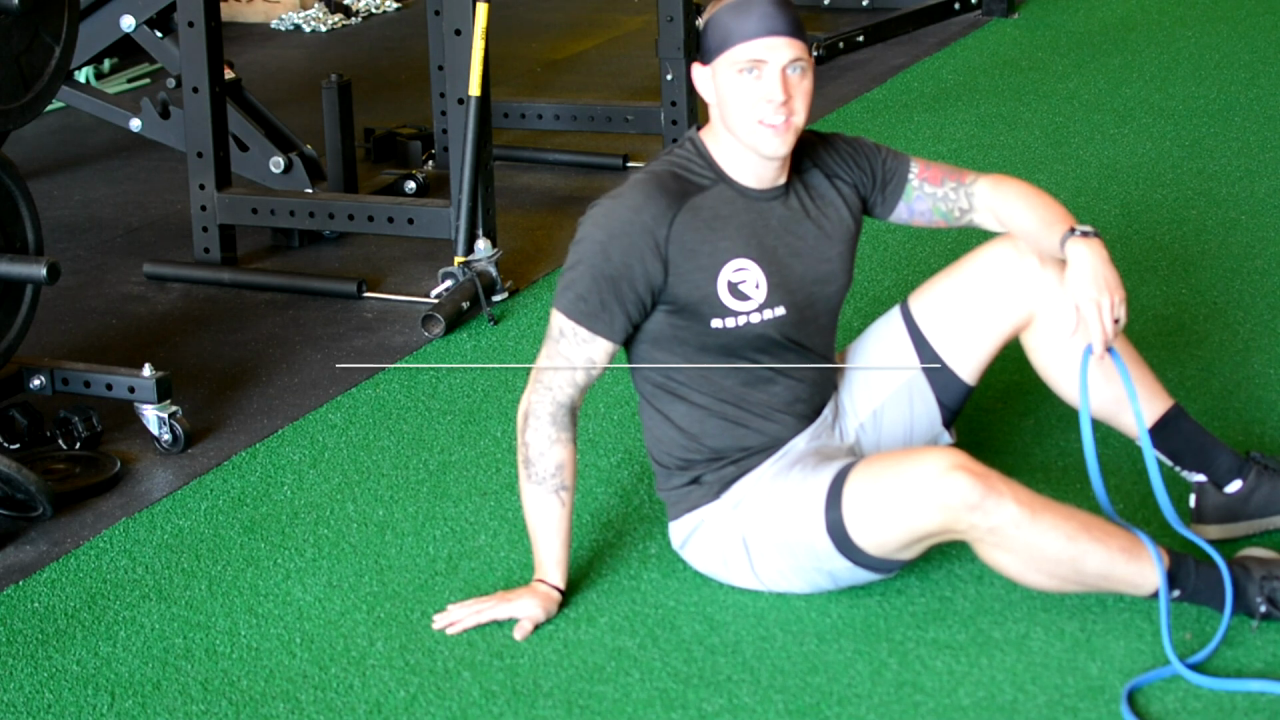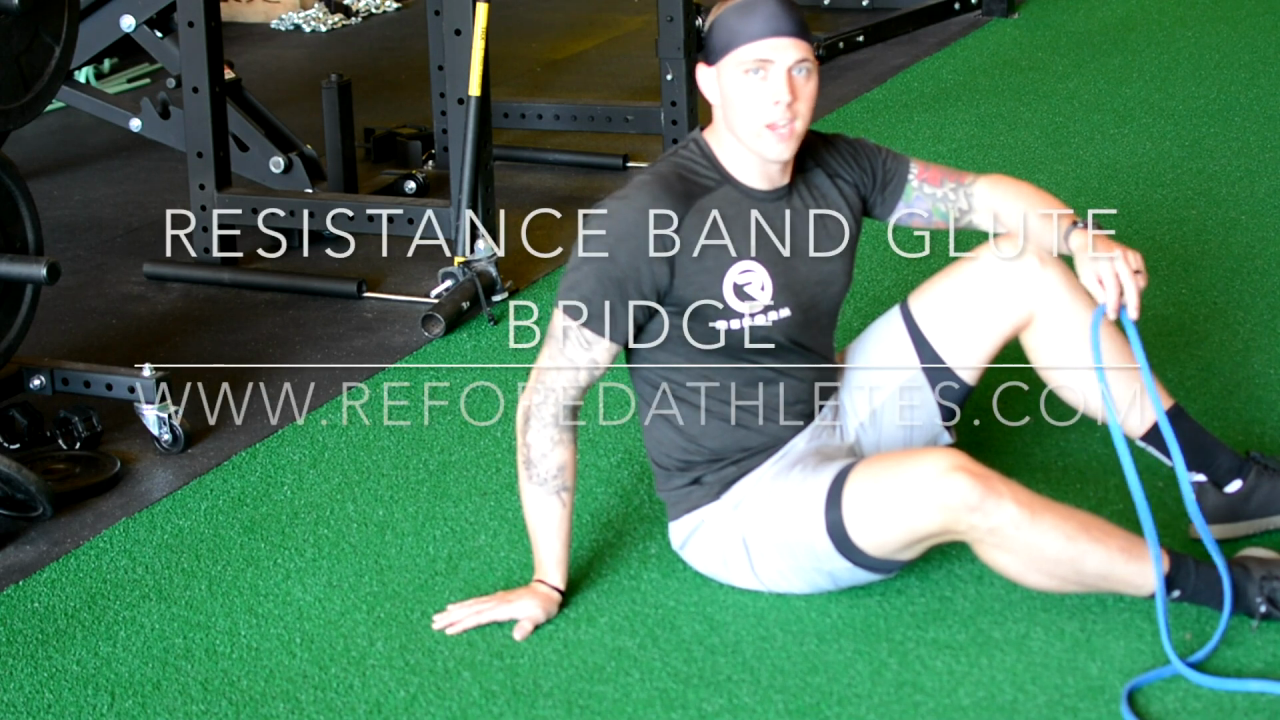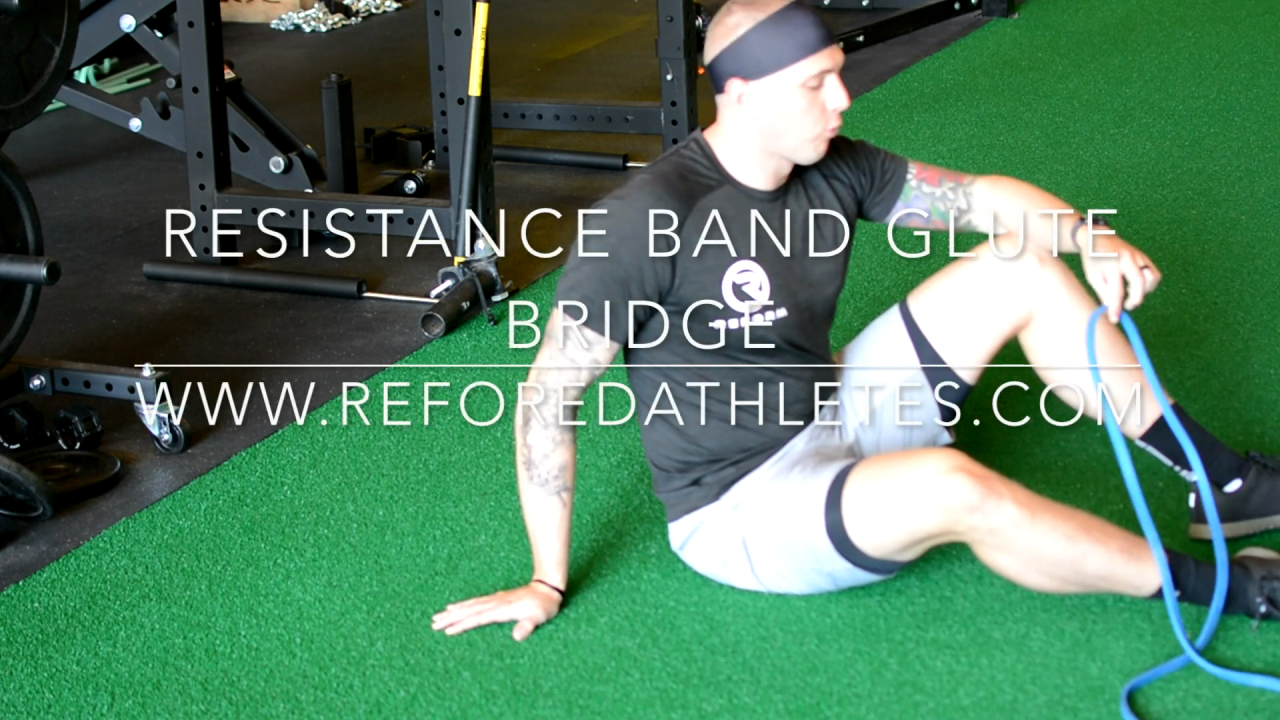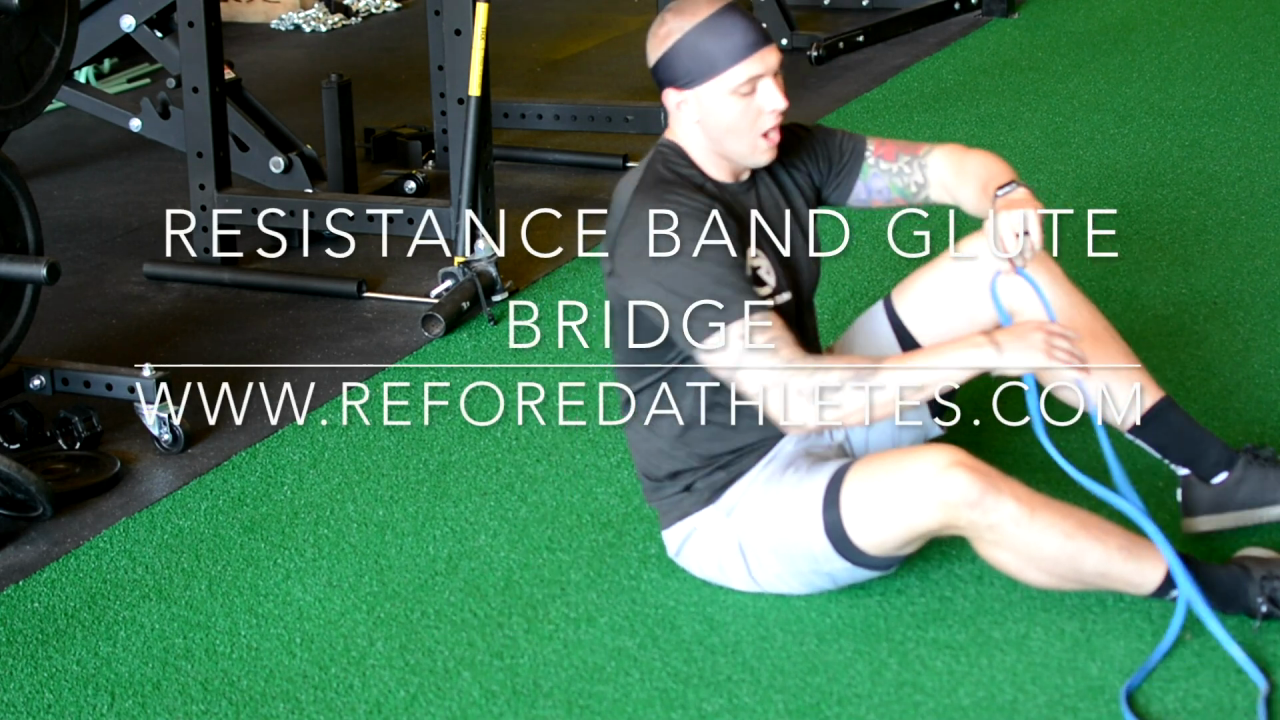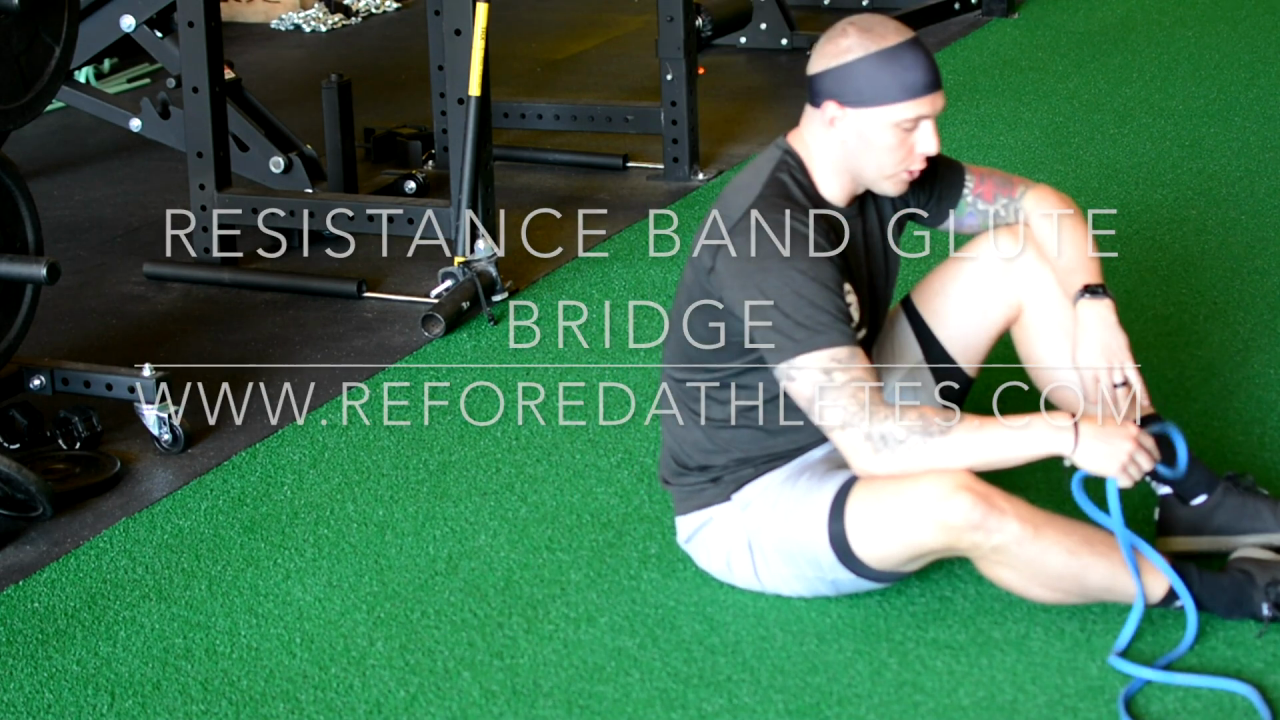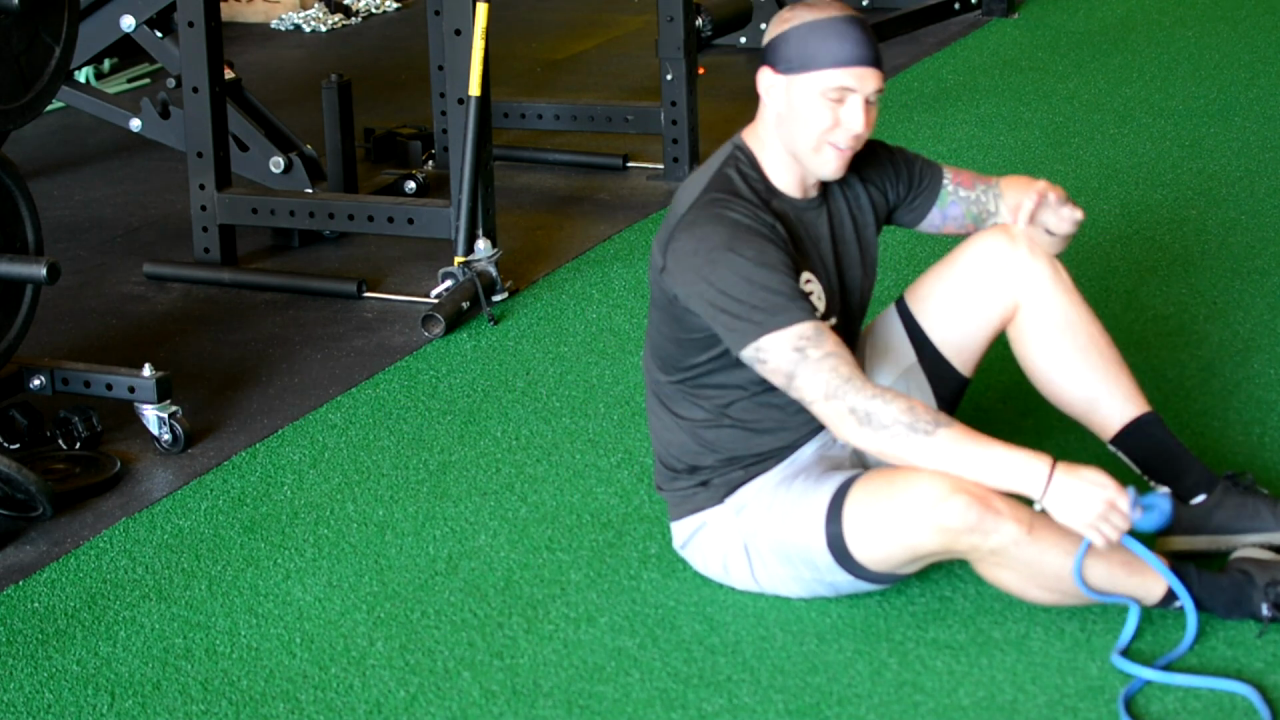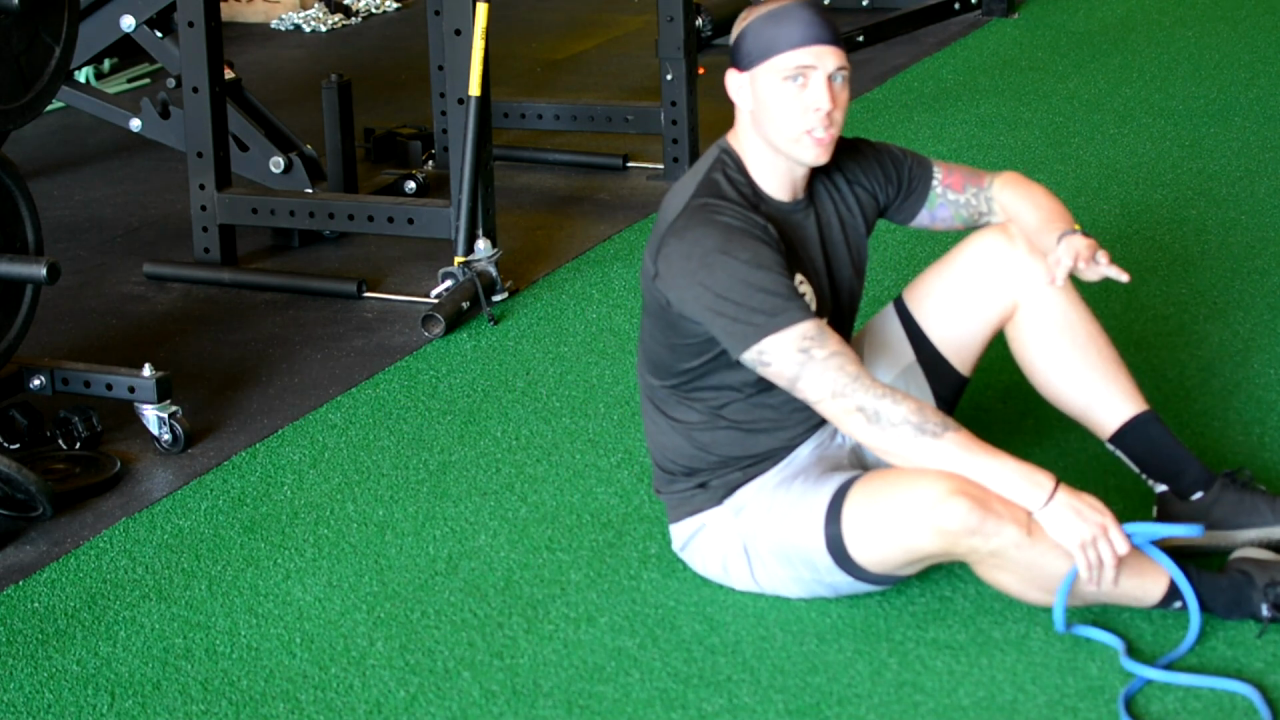
dt=0.7s
person 1, frame 1
left shoulder: (833, 166)
right shoulder: (642, 220)
left elbow: (987, 194)
right elbow: (548, 399)
left wrist: (1081, 245)
right wrist: (547, 582)
left hip: (839, 417)
right hip: (741, 508)
left knee: (1025, 266)
right knee: (950, 483)
right ankle: (1205, 584)
person 1, frame 2
left shoulder: (835, 166)
right shoulder: (646, 220)
left elbow: (986, 194)
right elbow: (548, 399)
left wrist: (1085, 238)
right wrist: (548, 583)
left hip: (835, 417)
right hip: (741, 509)
left knee: (1025, 267)
right knee: (950, 484)
right ankle: (1202, 583)
person 1, frame 3
left shoulder: (833, 166)
right shoulder: (649, 220)
left elbow: (982, 197)
right elbow: (547, 397)
left wrist: (1092, 237)
right wrist: (548, 582)
left hip: (834, 419)
right hip: (740, 510)
left knee: (1022, 267)
right knee: (952, 485)
right ankle: (1208, 585)
person 1, frame 4
left shoulder: (785, 151)
right shoulder: (663, 227)
left elbow: (946, 164)
right elbow: (798, 399)
left wrist: (1008, 200)
right wrist: (984, 353)
left hip: (818, 417)
right hip: (734, 511)
left knee: (1003, 263)
right knee: (950, 480)
left ankle: (1207, 474)
right ankle: (1206, 584)
person 1, frame 5
left shoulder: (882, 162)
right shoulder: (768, 242)
left elbow: (1042, 206)
right elbow: (873, 443)
left wrist: (1092, 307)
right wrist: (1067, 433)
left hip: (842, 418)
right hip: (749, 507)
left knee: (1020, 254)
right knee: (958, 503)
left ankle: (1190, 497)
right ankle: (1204, 591)
person 1, frame 6
left shoulder: (853, 163)
right shoulder: (717, 235)
left elbow: (1007, 195)
right elbow: (852, 412)
left wrist: (1043, 217)
right wrist: (1047, 479)
left hip: (834, 418)
right hip: (746, 509)
left knee: (1010, 253)
right knee: (955, 506)
left ankle: (1191, 496)
right ankle: (1200, 590)
person 1, frame 7
left shoulder: (848, 169)
right shoulder: (708, 239)
left elbow: (1006, 192)
right elbow: (856, 408)
left wrist: (1064, 239)
right wrist: (1046, 496)
left hip: (839, 420)
right hip: (743, 510)
left knee: (1010, 253)
right knee: (955, 508)
left ankle: (1191, 494)
right ankle: (1203, 590)
